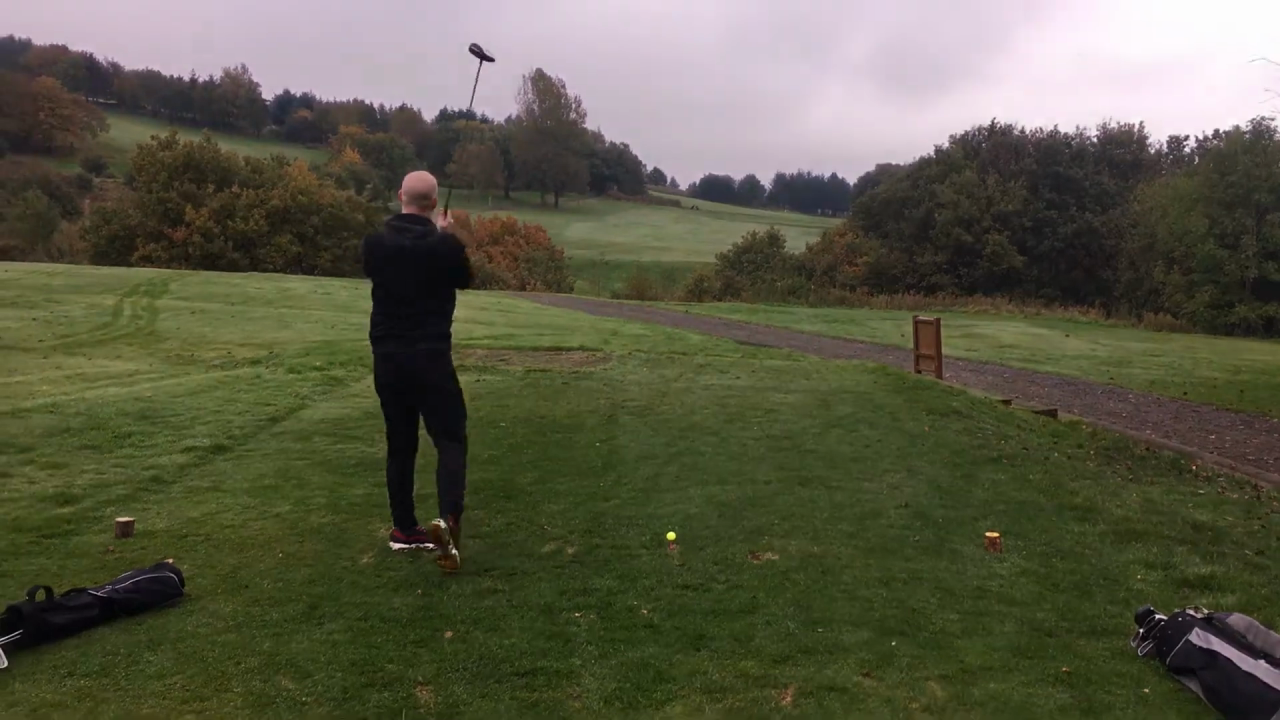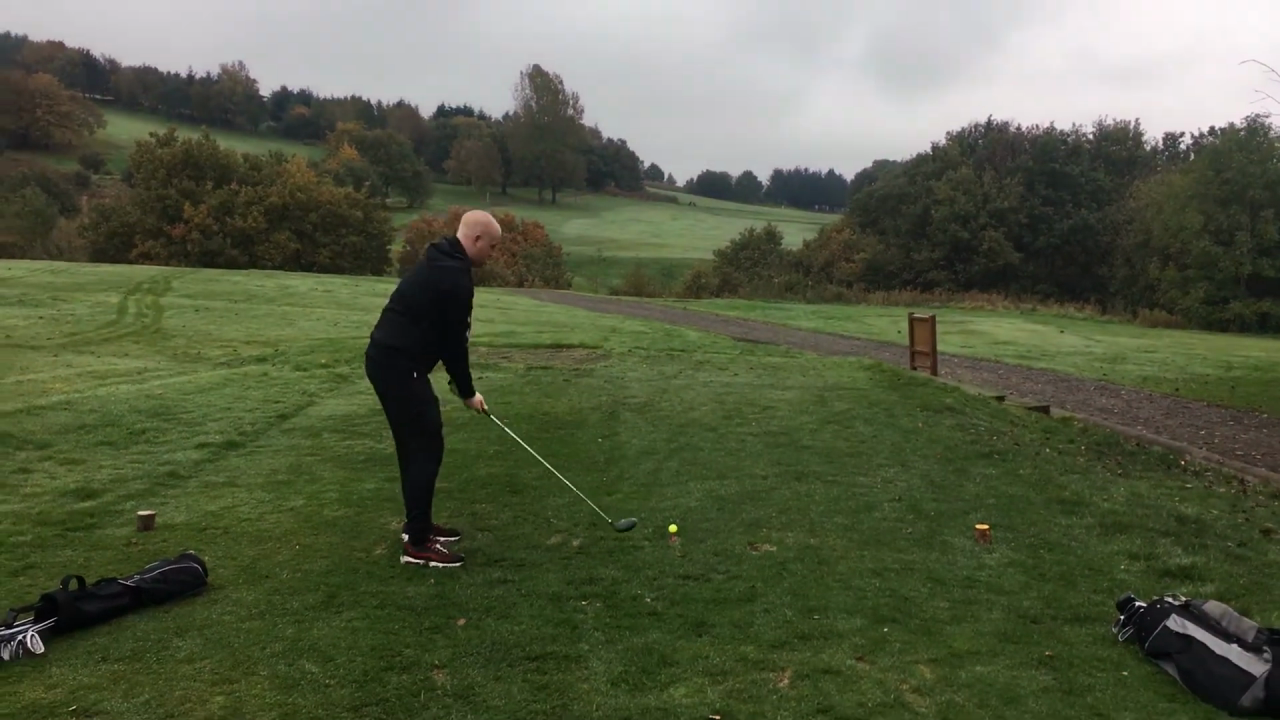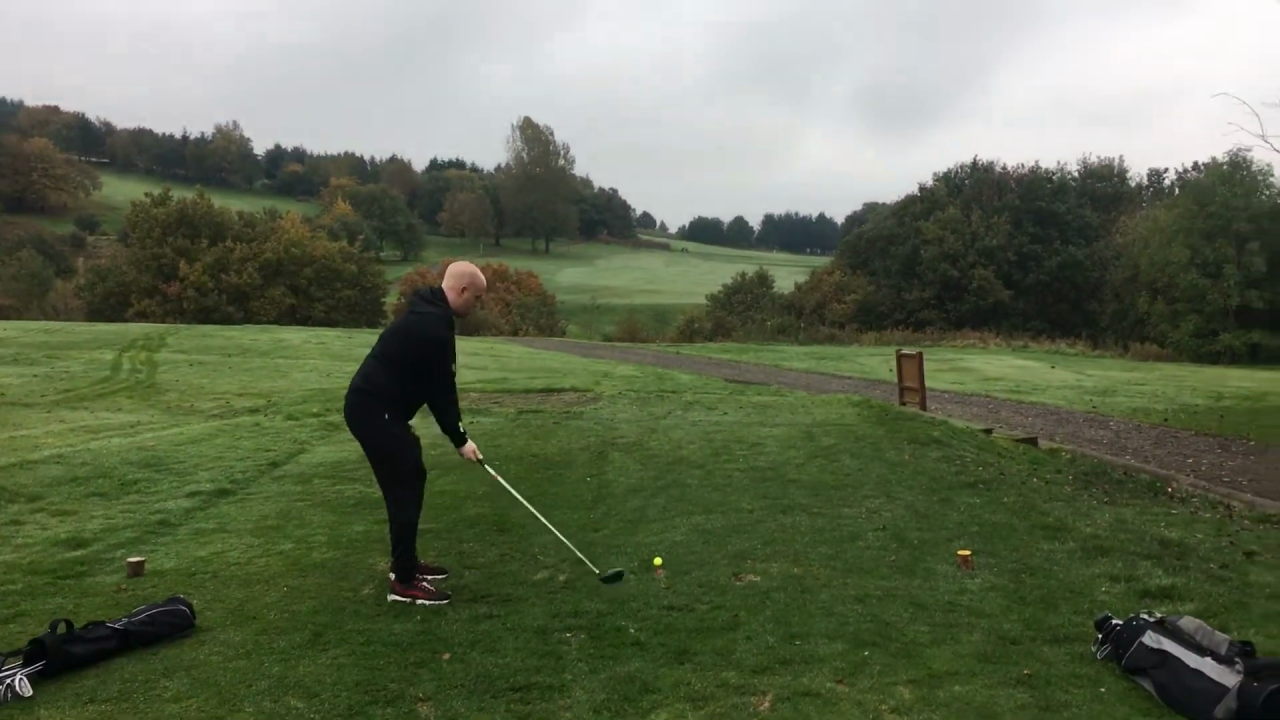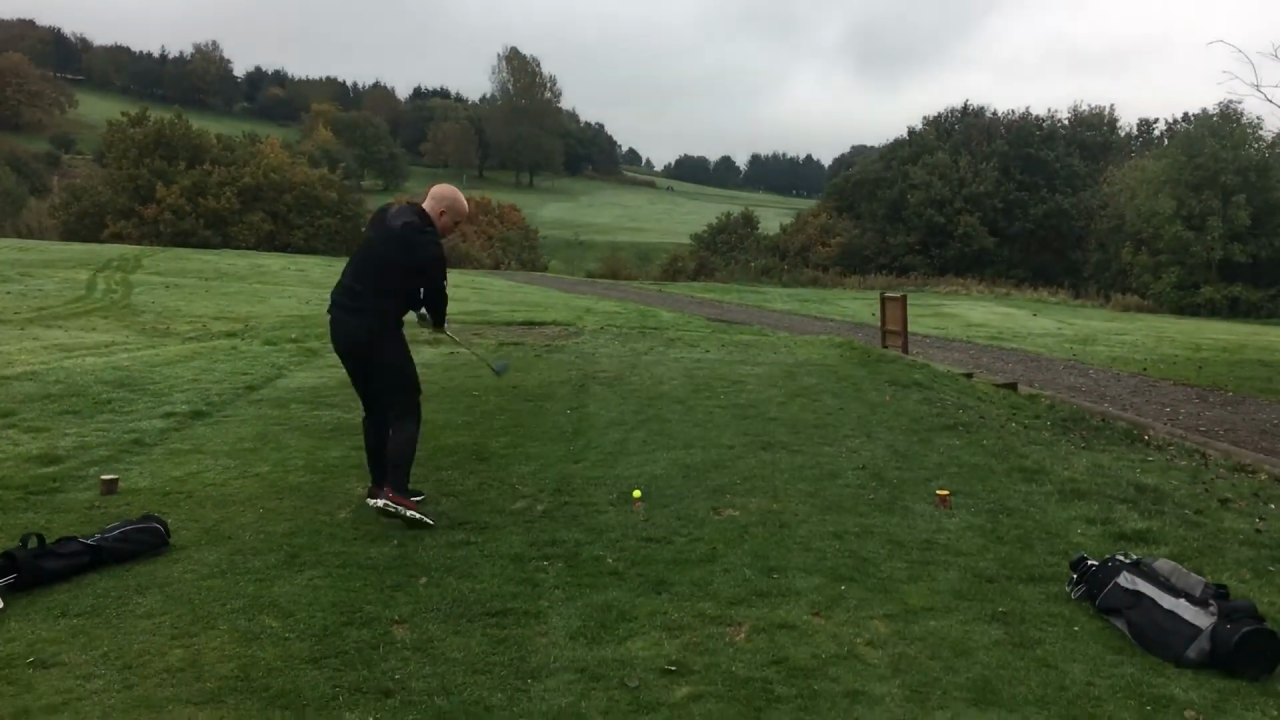
dt=1s
person 1, frame 1
left shoulder: (375, 244)
right shoulder: (443, 245)
right elbow: (463, 279)
left hip: (387, 357)
right hip: (428, 357)
left knee: (400, 444)
right knee: (451, 437)
left ankle: (404, 527)
right ankle: (447, 517)
person 1, frame 2
left shoulder: (438, 262)
right shoulder: (455, 279)
right elbow: (454, 341)
left wrist: (460, 384)
right wrist: (468, 391)
left hip: (388, 358)
right hip: (399, 365)
left knee: (418, 445)
right knee: (426, 448)
left ankle: (417, 523)
right ankle: (418, 542)
person 1, frame 3
left shoulder: (437, 319)
right shoulder: (429, 326)
left elbow: (443, 380)
right elbow: (436, 390)
left wrist: (458, 432)
right wrist: (459, 439)
left hip: (383, 407)
right hip: (373, 410)
left knee: (410, 480)
right knee: (404, 488)
left ankle: (405, 562)
right ankle: (404, 581)
person 1, frame 4
left shoulder: (387, 215)
right shoulder: (431, 249)
right elbow: (434, 296)
right wrist: (437, 322)
left hip: (343, 322)
right hip: (377, 330)
left knee: (376, 406)
right knee: (404, 409)
left ankle: (381, 484)
right ankle: (395, 492)
